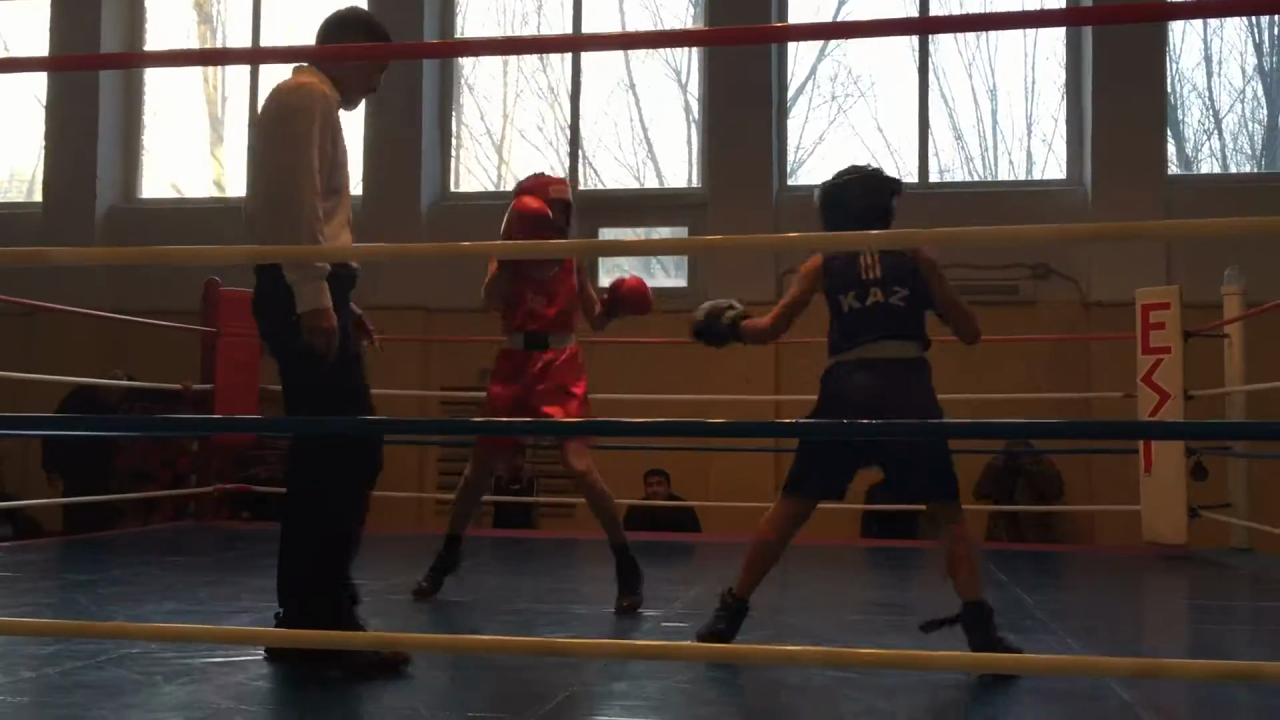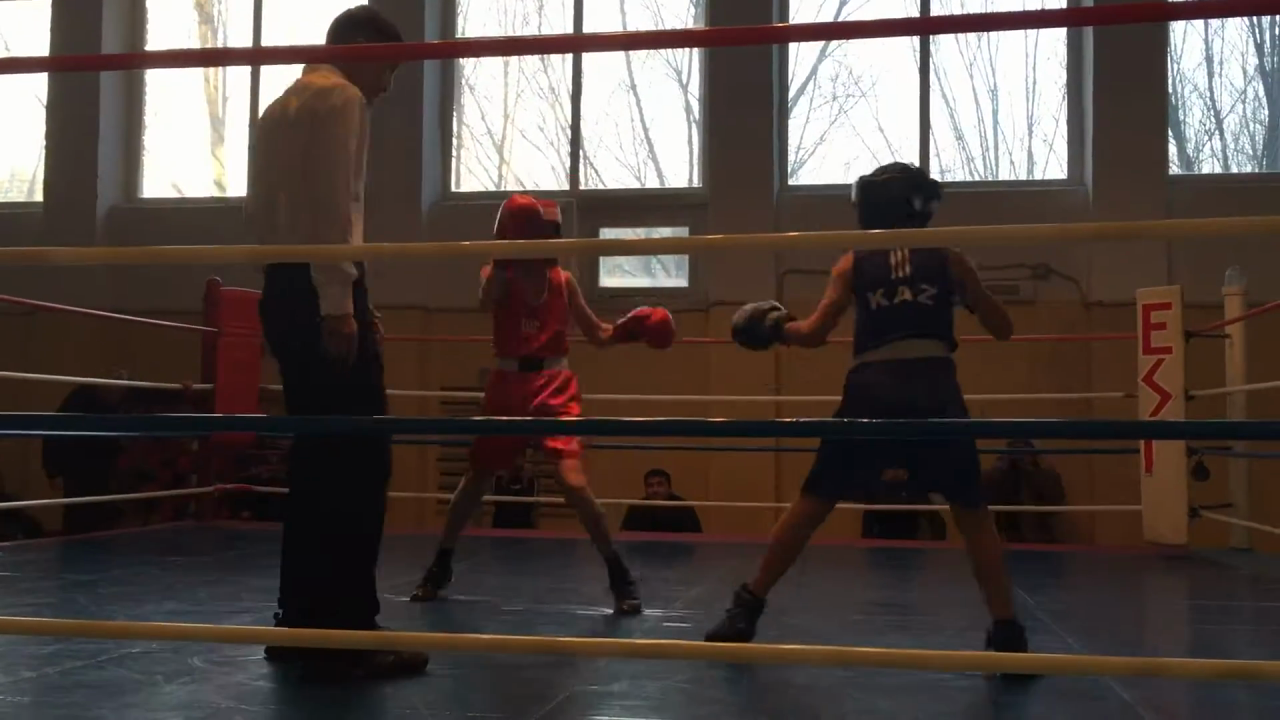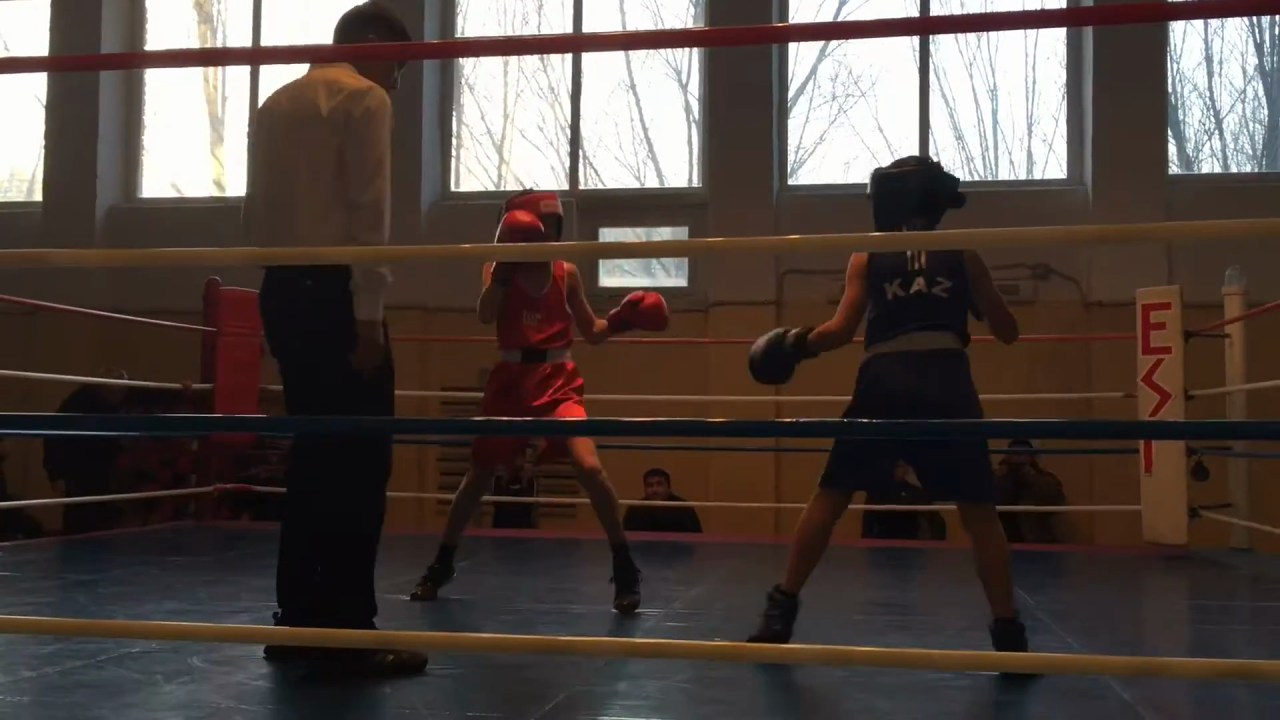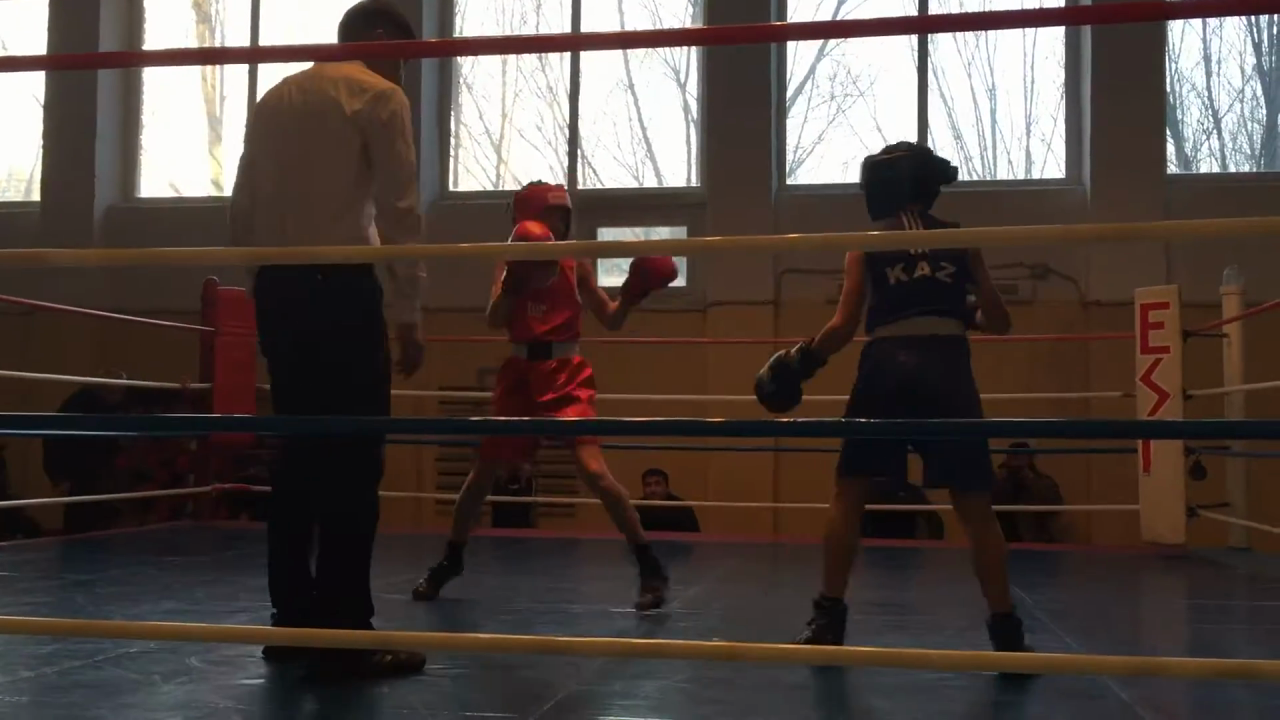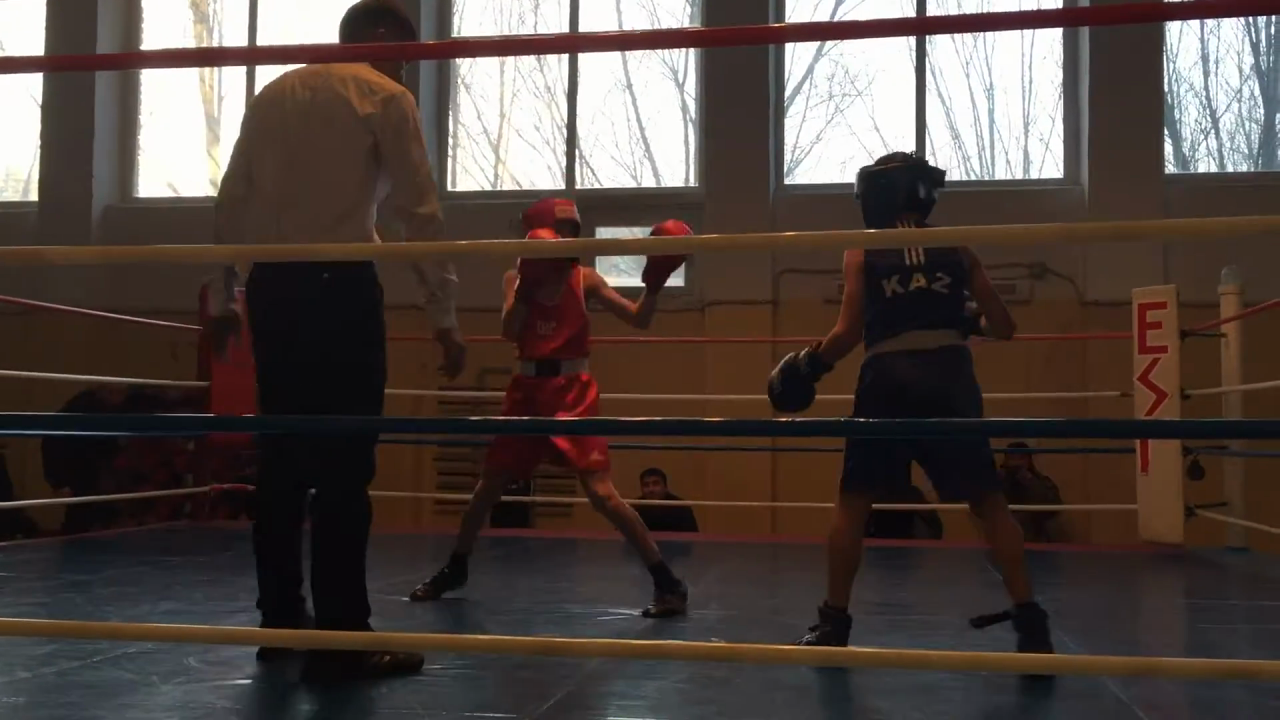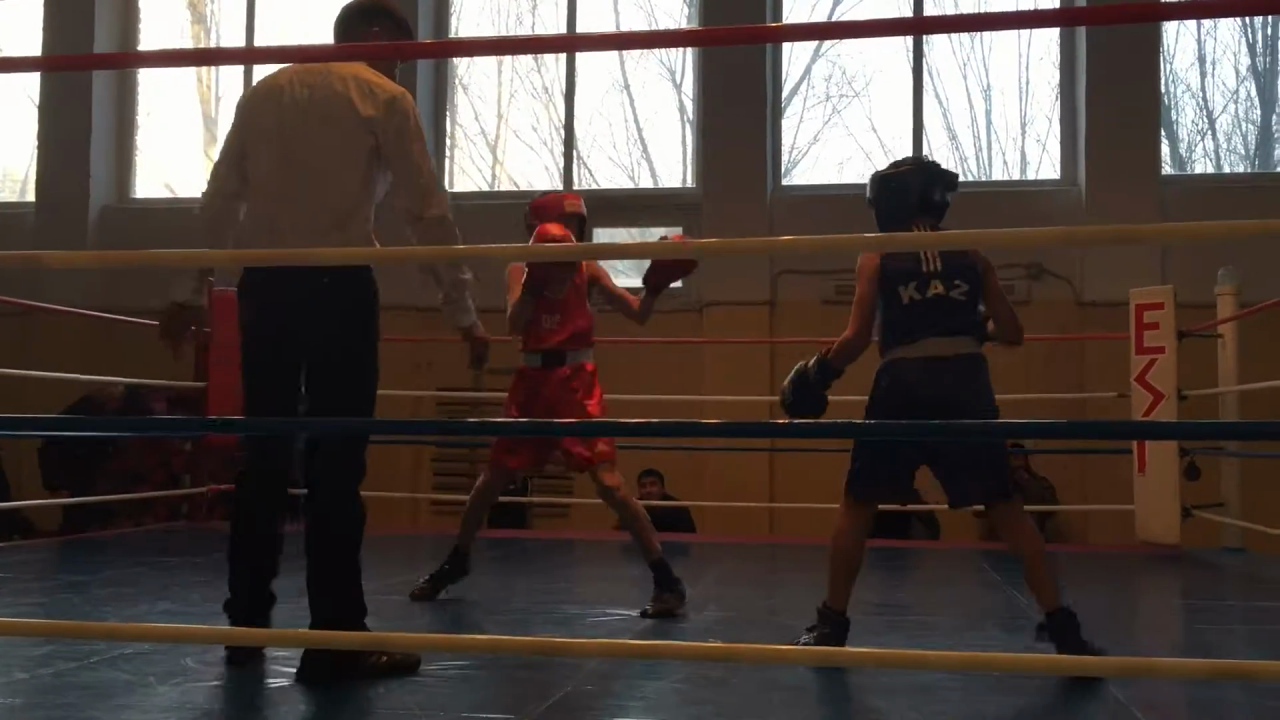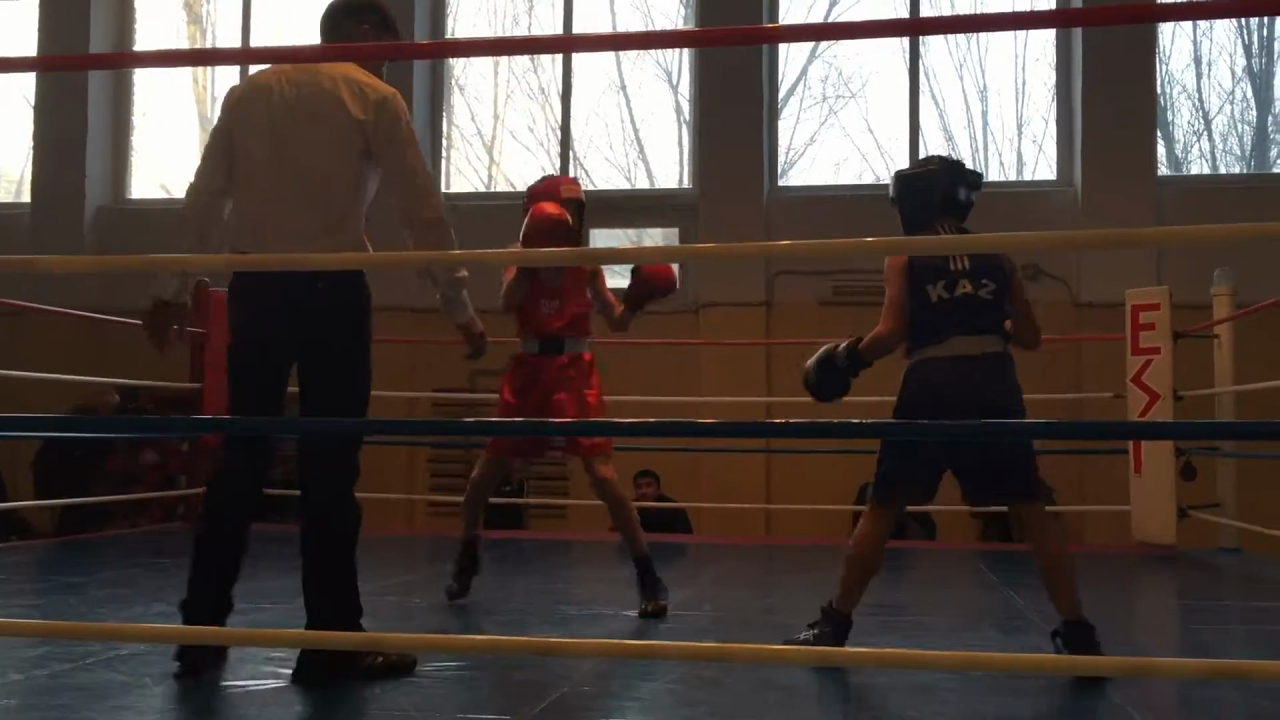
dt=0.1s
person 1, frame 1
left shoulder: (298, 101)
right shoulder: (307, 96)
right elbow: (296, 203)
left wrist: (338, 301)
right wrist: (313, 296)
left hip: (304, 295)
right hip: (303, 297)
left knee: (321, 454)
right knee: (353, 450)
left ankle: (304, 619)
right ankle: (324, 619)
person 1, frame 2
left shoulder: (282, 107)
right shoulder: (342, 99)
right elbow: (332, 204)
right wrist: (338, 303)
left hip: (283, 291)
right hip: (319, 296)
left knee: (316, 456)
right knee: (361, 458)
left ankle: (301, 621)
right ankle: (346, 632)
person 1, frame 3
left shoulder: (277, 102)
right shoulder: (363, 97)
left elbow: (258, 212)
right elbow: (368, 209)
right wrist: (369, 308)
left hip: (284, 289)
right hip: (332, 295)
left knee: (316, 455)
right knee: (361, 459)
left ankle: (299, 621)
right ankle: (344, 632)
person 1, frame 4
left shoulder: (275, 98)
right shoulder: (377, 96)
left elbow: (243, 211)
right elbow: (398, 209)
left wrist: (248, 287)
right wrist: (407, 313)
left hip: (277, 287)
right hip: (339, 287)
left knee: (299, 456)
right knee: (352, 461)
left ankle: (293, 622)
right ankle: (341, 634)
person 1, frame 5
left shoulder: (270, 95)
right shoulder: (384, 97)
left elbow: (230, 204)
right elbow: (418, 213)
left wrist: (222, 298)
right wrist: (444, 316)
left hip: (270, 287)
right hip: (338, 287)
left knee: (282, 455)
right knee: (344, 461)
left ankle: (280, 618)
right ankle: (340, 636)
person 1, frame 6
left shoulder: (263, 92)
right shoulder: (384, 99)
left elbow: (219, 201)
right elbow: (426, 211)
left wrist: (191, 292)
right wrist: (463, 310)
left hip: (265, 285)
right hip: (338, 288)
left knee: (264, 455)
right knee: (336, 462)
left ankle: (247, 621)
right ankle: (336, 639)
person 1, frame 7
left shoulder: (249, 91)
right shoulder: (374, 98)
left elbow: (203, 198)
right elbow: (422, 210)
left wrist: (175, 289)
right wrist: (460, 307)
left hip: (256, 288)
right hip: (330, 290)
left knee: (241, 456)
right knee: (329, 463)
left ankle: (203, 626)
right ankle: (331, 639)
person 2, frame 1
left shoulder: (824, 264)
right shoulder: (917, 258)
left elbow: (770, 329)
right elbow: (969, 332)
left wrist: (730, 323)
right wrist: (936, 303)
left hip: (847, 389)
right hip: (908, 388)
left knee: (792, 505)
right knee: (947, 511)
left ankle: (730, 611)
right ankle: (978, 622)
person 2, frame 2
left shoulder: (853, 263)
right shoulder: (946, 257)
left elbow: (815, 333)
right elbow: (1001, 328)
left wrist: (770, 326)
right wrist: (965, 299)
left hip: (871, 389)
right hip: (934, 388)
left knee: (811, 504)
right knee: (972, 515)
left ankle: (745, 610)
right ankle: (1007, 633)
person 2, frame 3
left shoulder: (867, 258)
right shoulder: (962, 254)
left elbow: (840, 332)
right elbow: (1007, 333)
left wrist: (794, 344)
left hip: (884, 381)
right hip: (946, 380)
left knee: (829, 498)
right knee: (978, 512)
left ankle: (781, 610)
right ankle: (1008, 633)
person 2, frame 4
left shoulder: (866, 243)
right shoulder: (958, 240)
left elbow: (843, 324)
right elbow: (998, 321)
left wrist: (800, 360)
left hip: (885, 368)
right hip: (947, 365)
left knee: (849, 492)
right knee: (973, 501)
left ankle: (828, 618)
right ankle: (1005, 628)
person 2, frame 5
left shoulder: (862, 253)
right shoulder: (957, 249)
left elbow: (849, 331)
right elbow: (1004, 328)
left wrist: (808, 364)
right wrist: (973, 318)
left hip: (887, 379)
right hip: (949, 376)
left knee: (853, 503)
right knee: (988, 502)
left ankle: (832, 624)
right ankle: (1029, 620)
person 2, frame 6
left shoulder: (877, 257)
right shoulder: (971, 254)
left elbow: (858, 337)
right elbow: (1014, 333)
left wrist: (820, 372)
left hip: (904, 385)
right hip: (966, 384)
left knee: (858, 507)
right knee: (1007, 511)
left ankle: (831, 625)
right ankle: (1062, 625)
person 2, frame 7
left shoulder: (902, 256)
right shoulder: (996, 254)
left elbow: (891, 334)
right elbow: (1030, 337)
left wrist: (847, 358)
left hip: (931, 384)
right hip: (992, 384)
left knee: (883, 509)
right knee: (1030, 511)
left ankle: (833, 623)
right ankle: (1077, 634)
person 3, frame 1
left shoulder: (573, 258)
right shoulder: (507, 252)
left elbow: (596, 321)
right elbow: (492, 303)
left wrist: (614, 304)
right wrist: (509, 255)
left hip: (560, 367)
right hip: (513, 366)
left knee: (580, 467)
right knee: (481, 467)
left ankle: (626, 567)
right ankle: (447, 556)
person 3, frame 2
left shoulder: (564, 280)
right shoulder: (498, 270)
left elbow: (597, 334)
right elbow: (487, 303)
left wrist: (629, 327)
right wrist: (504, 254)
left hip: (555, 388)
right hip: (507, 387)
left knee: (573, 485)
right knee: (475, 481)
left ankle: (619, 576)
right ankle: (440, 567)
person 3, frame 3
left shoulder: (566, 273)
right shoulder: (499, 270)
left elbow: (592, 333)
right elbow: (486, 315)
left wrist: (621, 319)
right wrist: (504, 268)
left hip: (557, 381)
right hip: (510, 380)
left knee: (589, 468)
right knee: (478, 478)
left ankle: (625, 570)
right ankle: (442, 564)
person 3, frame 4
left shoulder: (575, 265)
right shoulder: (507, 266)
left elbow: (612, 319)
right elbow: (495, 319)
left wrist: (637, 290)
right wrist: (516, 272)
left hip: (566, 376)
right hip: (519, 374)
left knee: (594, 471)
right knee: (483, 475)
left ankle: (650, 566)
right ankle: (451, 562)
person 3, frame 5
left shoulder: (585, 279)
right shoulder: (517, 278)
left elbow: (639, 319)
right elbow: (510, 331)
left wrist: (655, 280)
right wrist: (529, 282)
left hip: (573, 393)
right hip: (527, 390)
left knee: (602, 494)
right knee: (490, 486)
left ankle: (666, 582)
right ankle: (455, 569)
person 3, frame 6
left shoulder: (589, 271)
right shoulder: (521, 270)
left elbow: (640, 313)
right elbow: (516, 322)
left wrist: (656, 281)
right wrist: (536, 277)
left hip: (578, 384)
right hip: (531, 384)
left knee: (610, 483)
right knee: (492, 482)
left ankle: (665, 579)
right ankle: (453, 564)
person 3, frame 7
left shoulder: (585, 264)
right shoulder: (519, 256)
left elbow: (617, 321)
right elbow: (508, 304)
left wrist: (636, 298)
right wrist: (529, 257)
left hip: (574, 372)
right hip: (527, 371)
left knee: (603, 475)
right knee: (490, 469)
left ankle: (648, 576)
right ankle: (467, 558)
